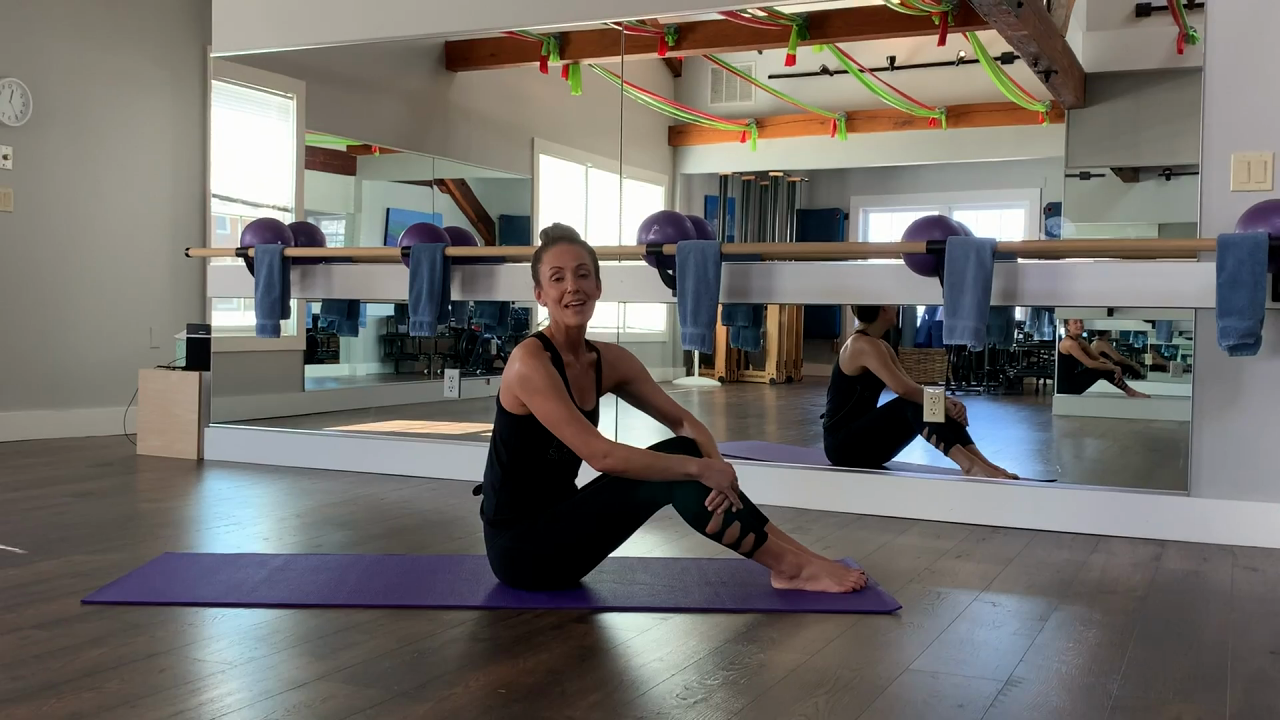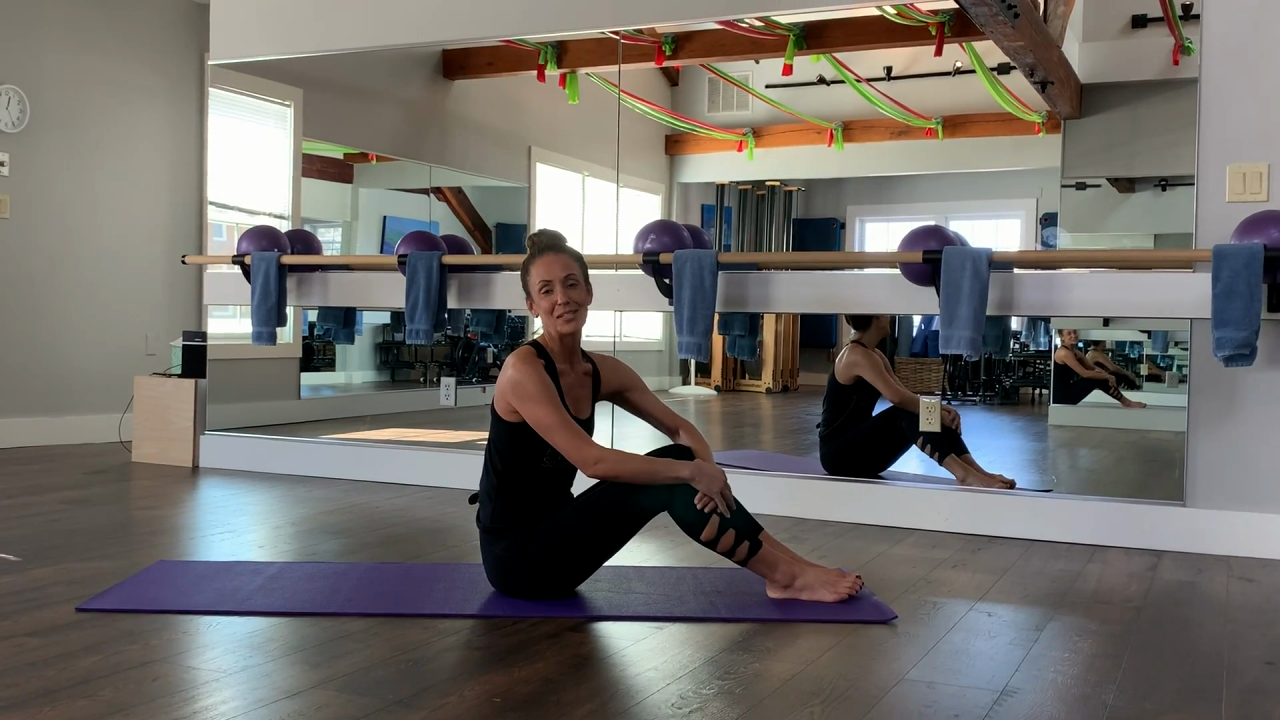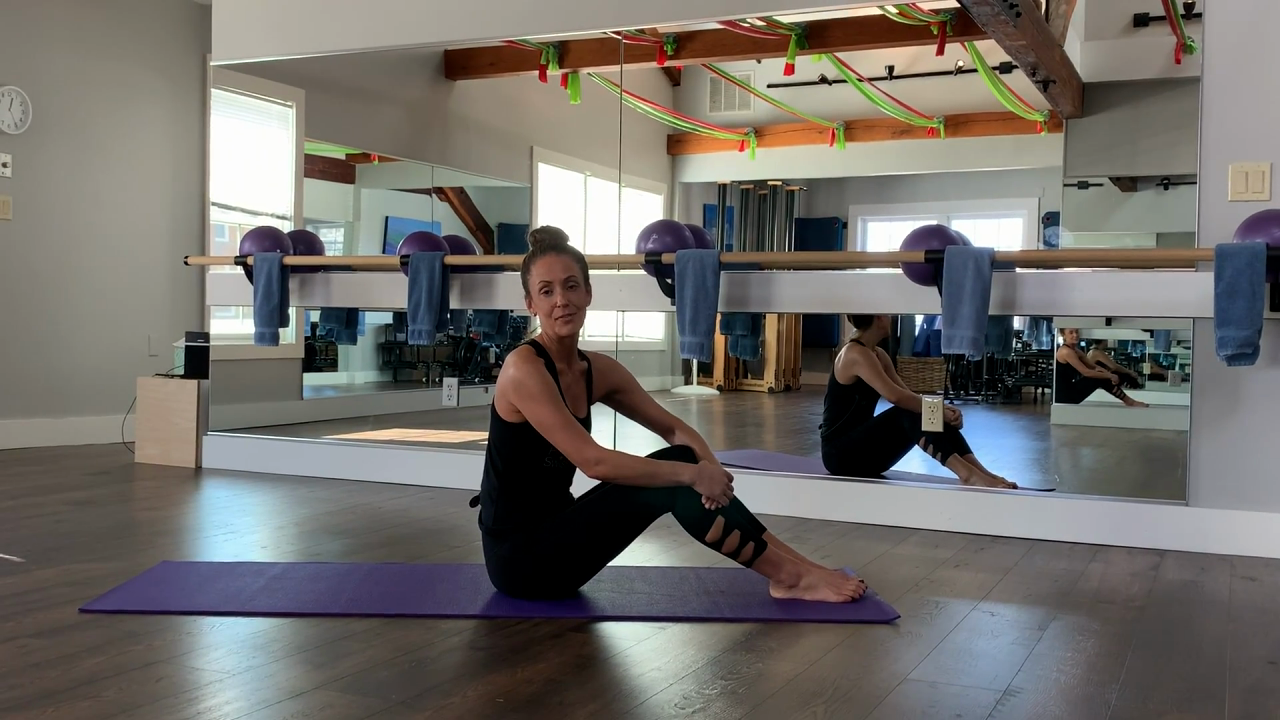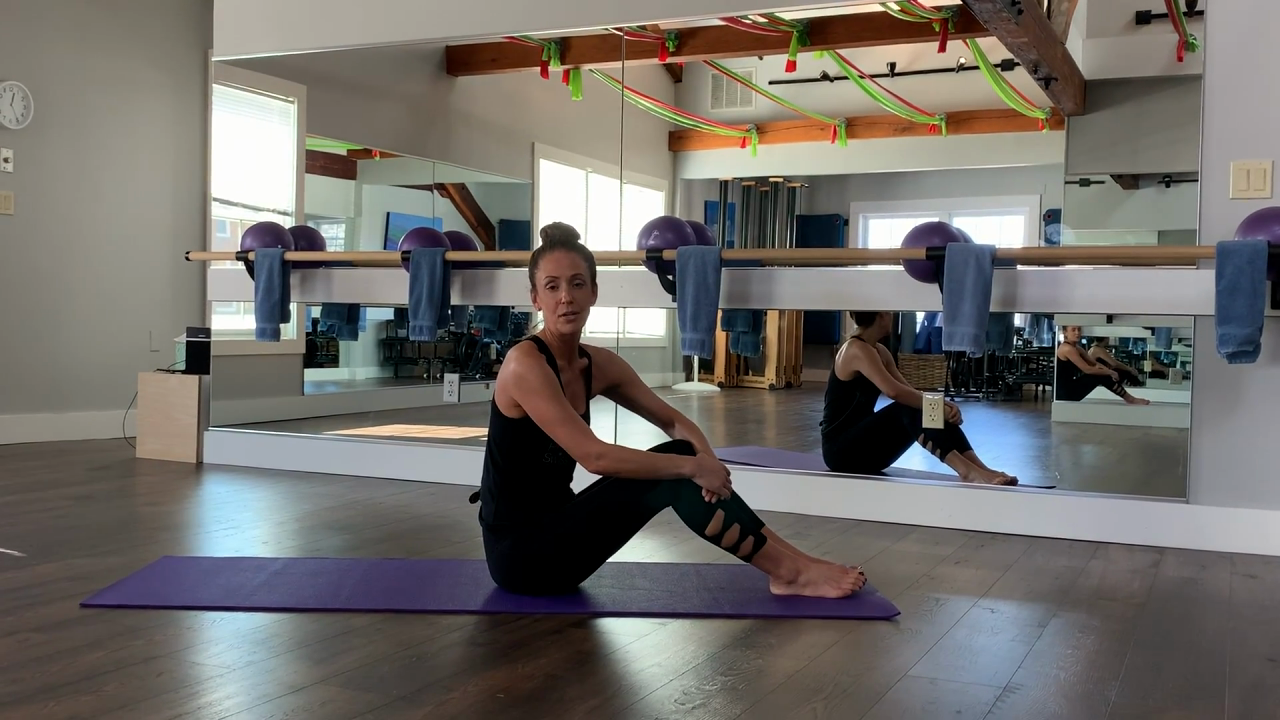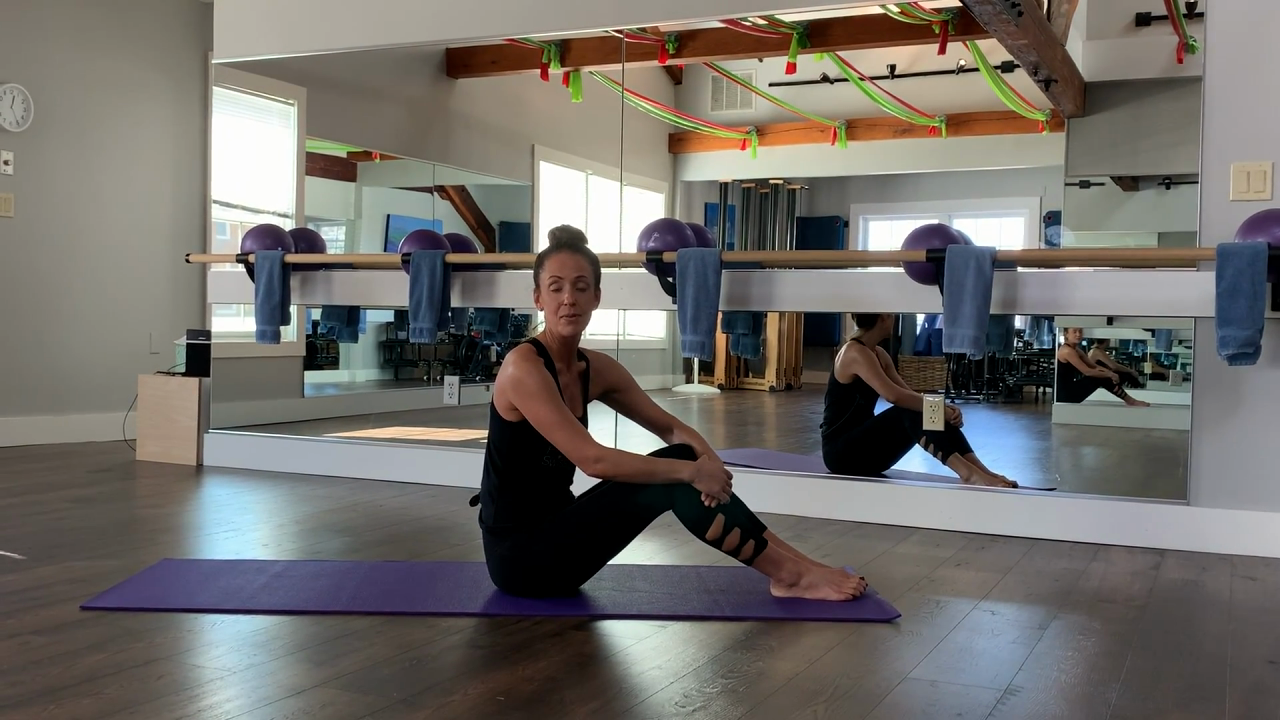
dt=1s
person 1, frame 1
left shoulder: (610, 360)
right shoulder: (530, 361)
left elbow: (681, 421)
right elbow: (602, 455)
left wrist: (714, 462)
right wrist: (700, 468)
left hip: (555, 524)
right hip: (521, 546)
left knee: (680, 456)
right knee: (674, 466)
left ankle: (791, 559)
right ankle: (793, 566)
person 1, frame 2
left shoulder: (603, 371)
right shoulder: (524, 368)
left elbow: (678, 427)
right elbow: (593, 461)
left wrist: (705, 468)
right wrist: (689, 471)
left hip: (551, 530)
right hip: (517, 555)
left knee: (673, 468)
right knee: (670, 480)
left ankle: (790, 567)
right ankle: (787, 575)
person 1, frame 3
left shoulder: (598, 370)
right shoulder: (524, 368)
left elbow: (673, 428)
right elbow: (594, 461)
left wrist: (708, 465)
right wrist: (691, 474)
left hip: (552, 532)
right hip: (519, 555)
left knee: (680, 464)
right knee: (676, 479)
left ankle: (791, 568)
right ankle: (791, 575)
person 1, frame 4
left shoulder: (598, 363)
right shoulder: (526, 363)
left elbow: (672, 421)
right elbow: (595, 456)
left wrist: (704, 457)
right wrist: (691, 466)
left hip: (553, 527)
right hip: (519, 550)
left knee: (678, 460)
right knee: (673, 473)
left ankle: (789, 563)
right ankle: (789, 570)
person 1, frame 5
left shoulder: (596, 368)
right shoulder: (524, 366)
left elbow: (670, 428)
right elbow: (593, 460)
left wrist: (707, 459)
right wrist: (690, 471)
left hip: (553, 529)
right hip: (519, 553)
left knee: (681, 462)
right knee: (675, 478)
left ankle: (791, 567)
right ankle: (791, 573)
person 2, frame 1
left shoulder: (880, 346)
right shoulder: (863, 345)
left elbow: (912, 386)
right elbow: (902, 388)
left wrist: (946, 402)
right wrist: (942, 404)
left hip: (866, 440)
right hip: (842, 444)
left knee: (919, 402)
right knee: (913, 405)
left ankle: (984, 464)
right ankle: (970, 465)
person 2, frame 2
left shoulder: (875, 355)
right shoulder: (857, 355)
left elbow: (906, 395)
right elbow: (897, 397)
left wrist: (941, 409)
left hip: (861, 450)
right hip: (838, 453)
left knee: (919, 413)
right knee: (907, 414)
left ankle: (978, 472)
right ankle: (965, 475)
person 2, frame 3
left shoulder: (878, 354)
right shoulder: (856, 354)
left elbow: (907, 394)
right elbow: (896, 396)
left wrist: (941, 409)
left hip: (863, 449)
right hip: (840, 452)
left knee: (919, 412)
right knee: (909, 414)
left ankle: (981, 473)
right ankle: (968, 474)
person 2, frame 4
left shoulder: (879, 351)
right shoulder: (857, 350)
left elbow: (909, 391)
right elbow: (894, 391)
left wrist: (943, 405)
left hip: (864, 445)
right hip: (840, 449)
left knee: (922, 410)
right knee: (909, 410)
left ankle: (979, 469)
right ankle: (967, 471)
person 2, frame 5
left shoulder: (878, 354)
right shoulder: (855, 352)
left elbow: (908, 394)
right elbow: (894, 395)
left wrist: (943, 409)
left hip: (864, 447)
right hip: (841, 451)
left knee: (926, 414)
right knee: (911, 413)
left ankle: (982, 472)
right ankle: (968, 473)
